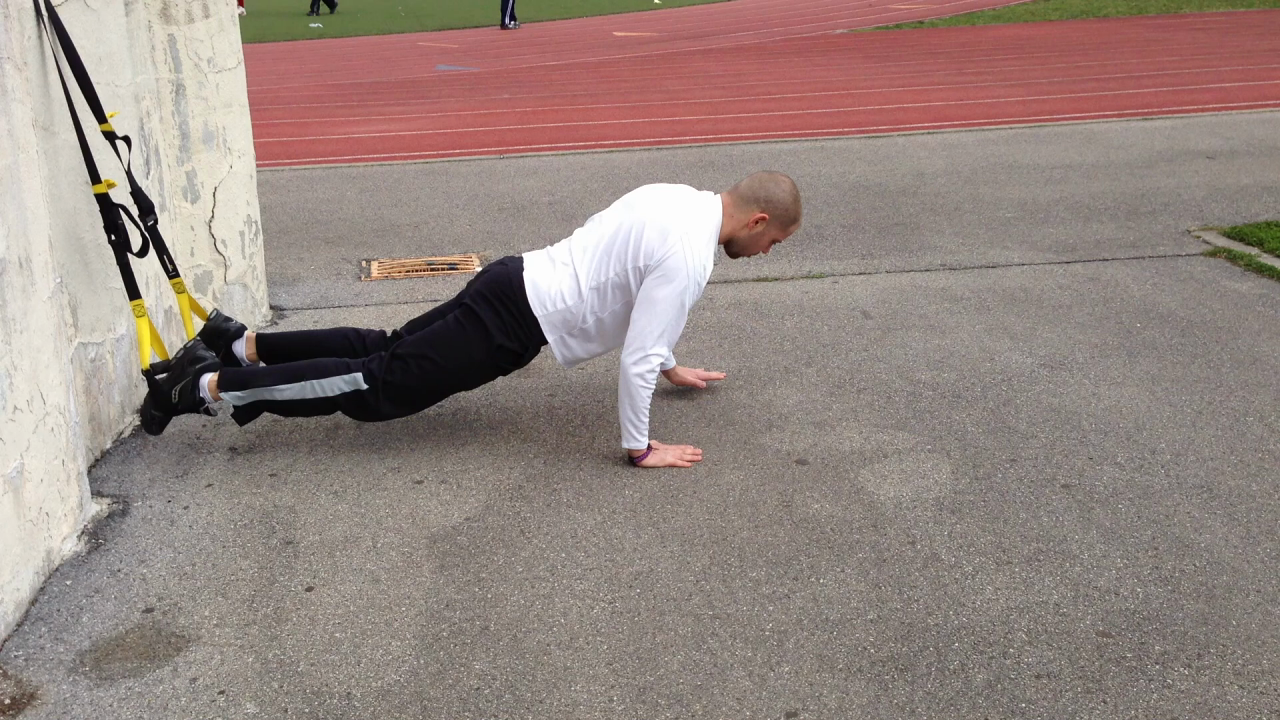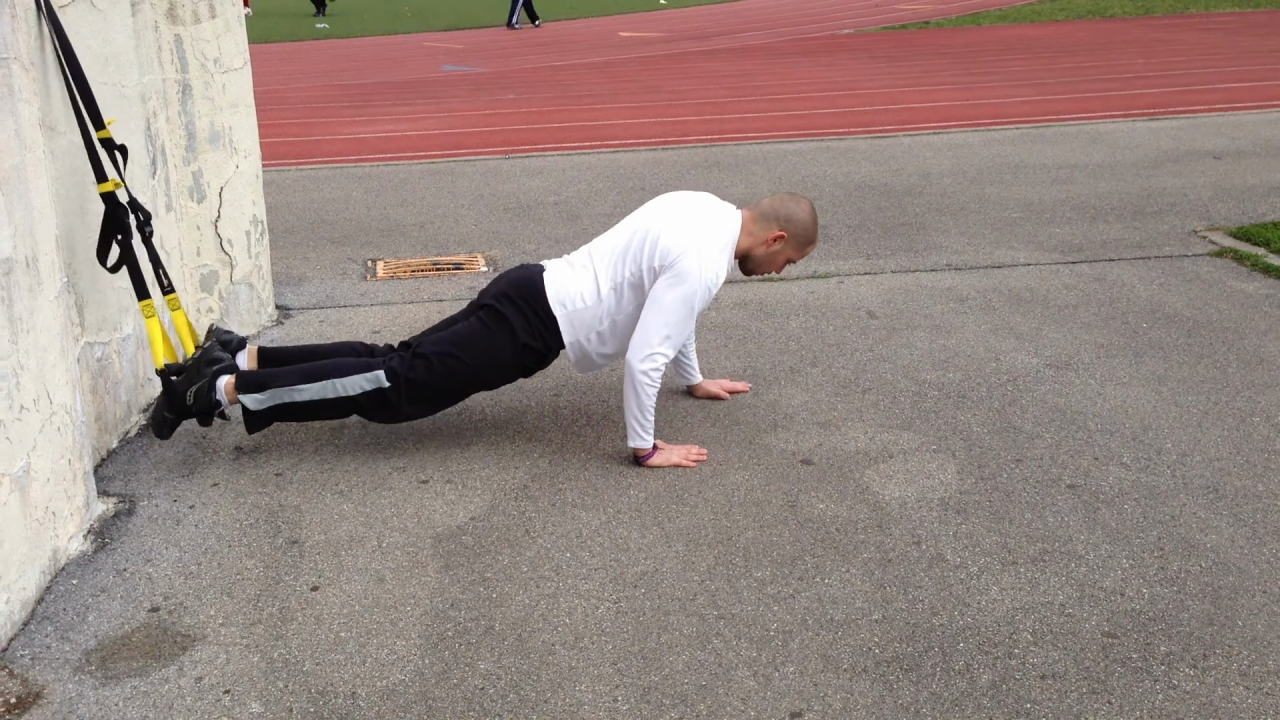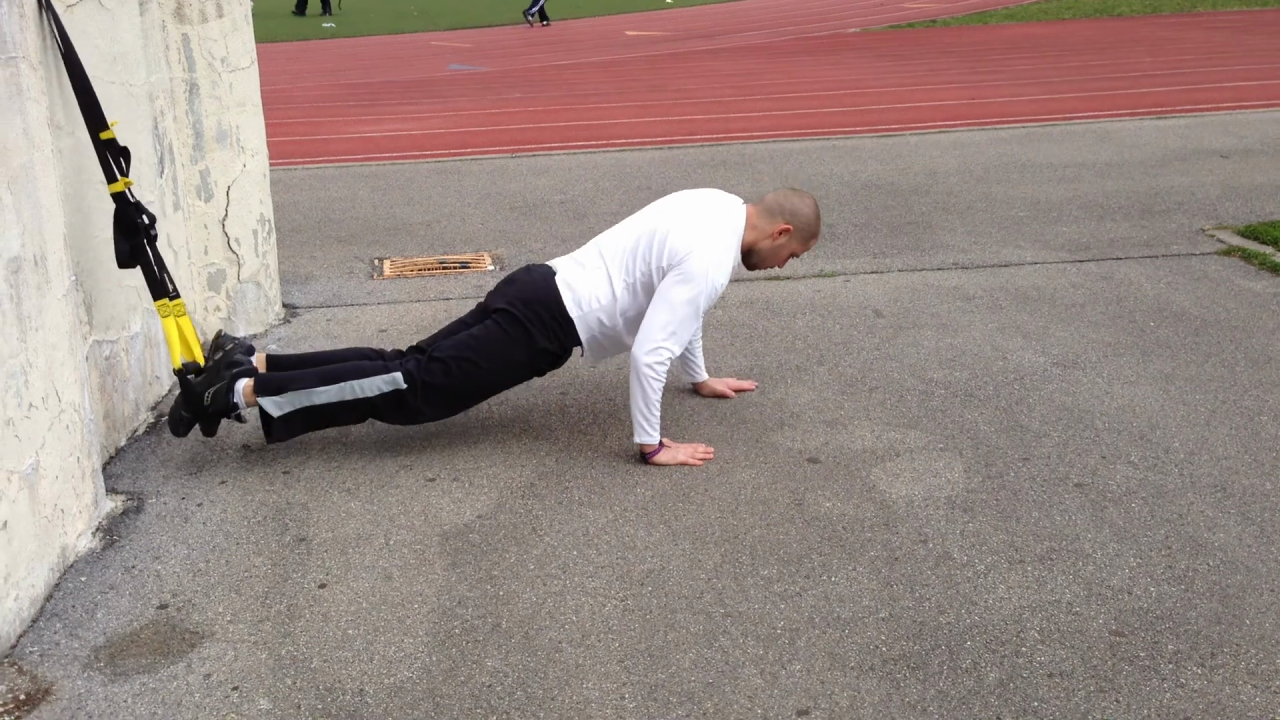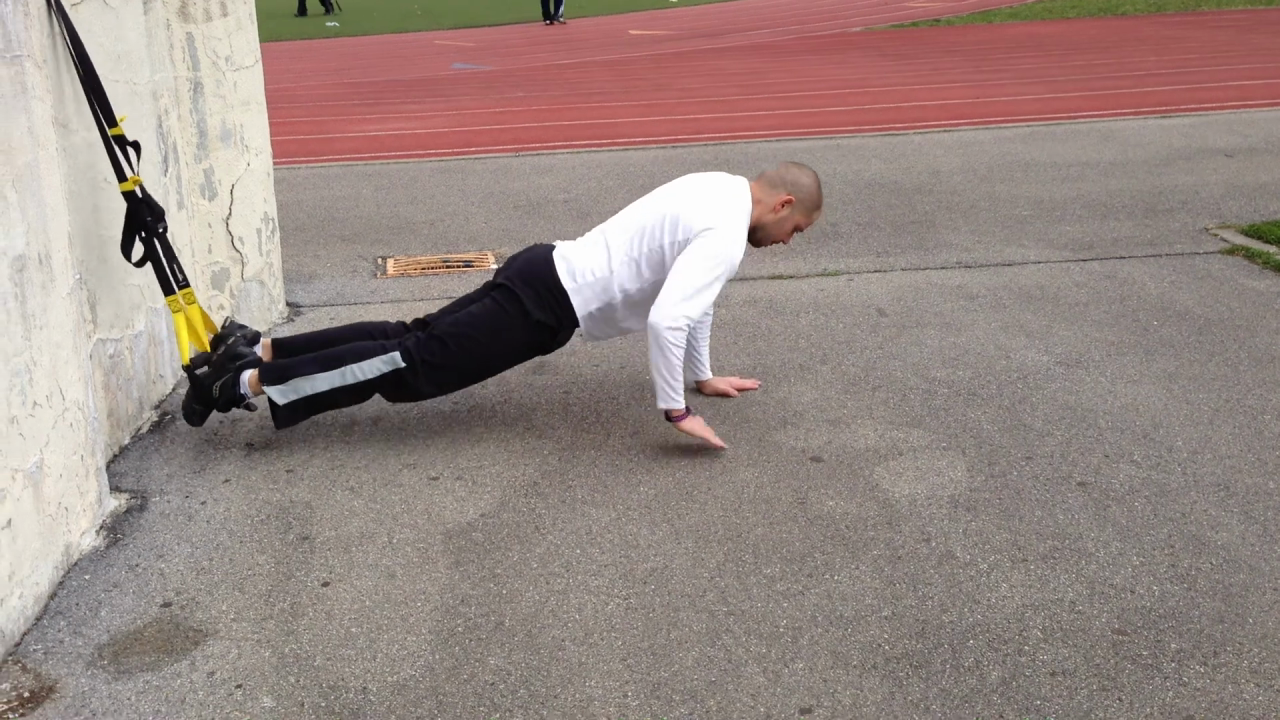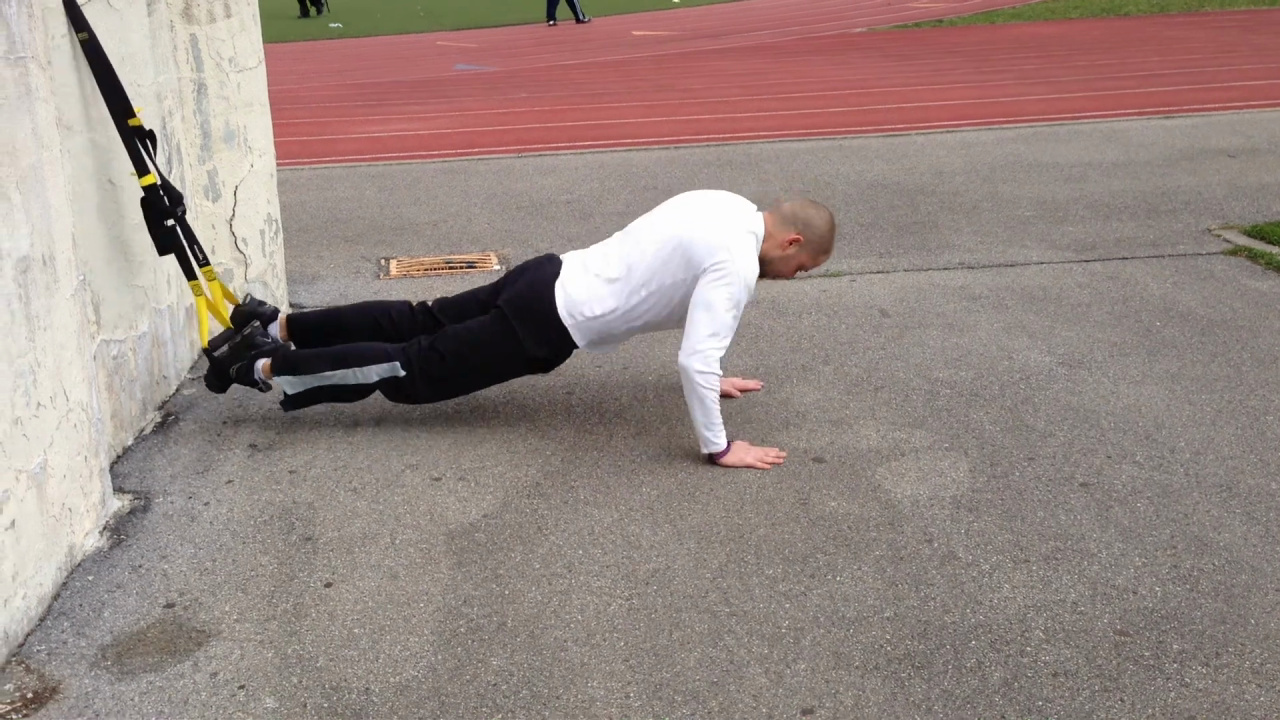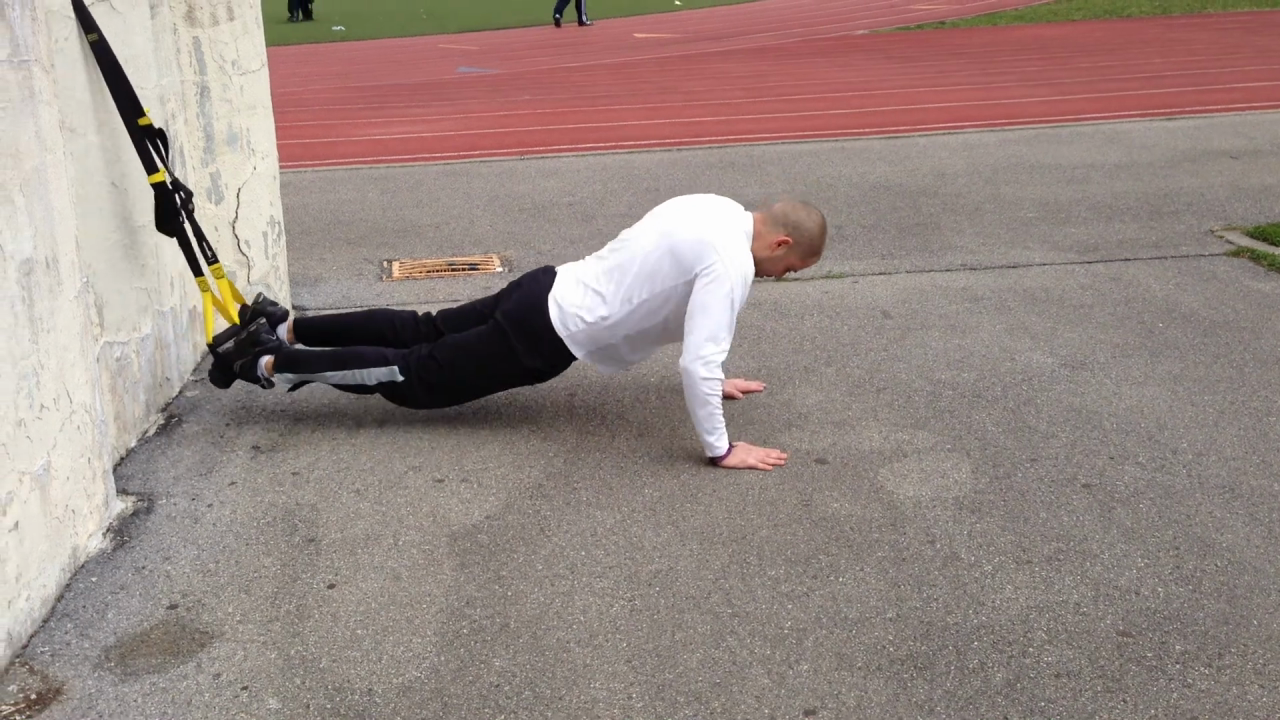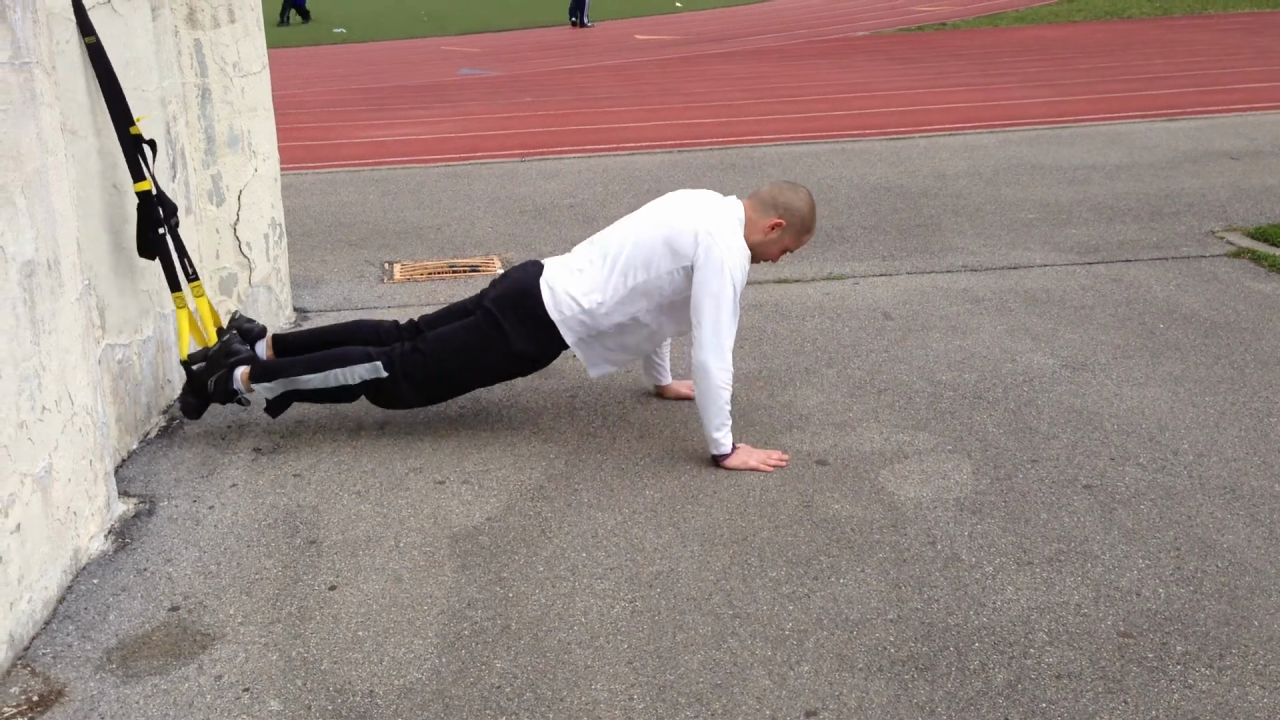
dt=0.2s
person 1, frame 1
left shoulder: (683, 199)
right shoulder: (690, 257)
right elbow: (638, 358)
left wrist: (673, 366)
right wrist: (639, 448)
left hip: (516, 284)
right hip: (515, 320)
left knee: (383, 349)
right knee: (375, 386)
left ankle: (242, 344)
right ankle: (207, 385)
person 1, frame 2
left shoulder: (705, 208)
right shoulder: (703, 263)
right elbow: (643, 355)
left wrist: (696, 380)
right wrist: (644, 447)
left hip: (531, 292)
right hip: (534, 323)
left knee: (394, 360)
right knee: (395, 385)
left ankle: (242, 355)
right ankle: (224, 388)
person 1, frame 3
left shoulder: (715, 204)
right shoulder: (712, 261)
right elbow: (647, 353)
left wrist: (701, 377)
right wrist: (650, 443)
left hip: (540, 291)
right hip: (546, 323)
left knee: (404, 364)
right knee: (410, 390)
left ankle: (251, 360)
right ankle: (240, 391)
person 1, frame 4
left shoulder: (718, 186)
right shoulder: (724, 237)
left elbow: (684, 298)
right elbow: (667, 321)
left wrist: (706, 375)
right wrist: (676, 410)
left hip: (542, 272)
right hip: (547, 303)
left knee: (407, 341)
right knee: (410, 366)
left ankle: (259, 348)
right ankle: (248, 380)
person 1, frame 5
left shoulder: (726, 206)
right shoulder: (737, 264)
right elbow: (693, 360)
left wrist: (712, 378)
right wrist: (718, 447)
left hip: (549, 279)
right hip: (551, 325)
left knee: (420, 322)
right knee: (414, 370)
left ankle: (276, 323)
right ankle: (265, 365)
person 1, frame 6
left shoulder: (716, 209)
right shoulder: (730, 263)
right elbow: (697, 363)
left wrist: (719, 383)
right wrist: (720, 448)
left hip: (546, 291)
right hip: (548, 336)
left knee: (422, 333)
right knee: (414, 373)
left ankle: (281, 326)
right ankle: (270, 363)
person 1, frame 7
left shoulder: (705, 207)
right shoulder: (726, 248)
right elbow: (712, 352)
left wrist: (663, 380)
right wrist: (724, 447)
left hip: (536, 289)
right hip: (537, 321)
left knee: (403, 339)
right knee: (400, 374)
left ankle: (259, 345)
right ankle: (245, 378)
